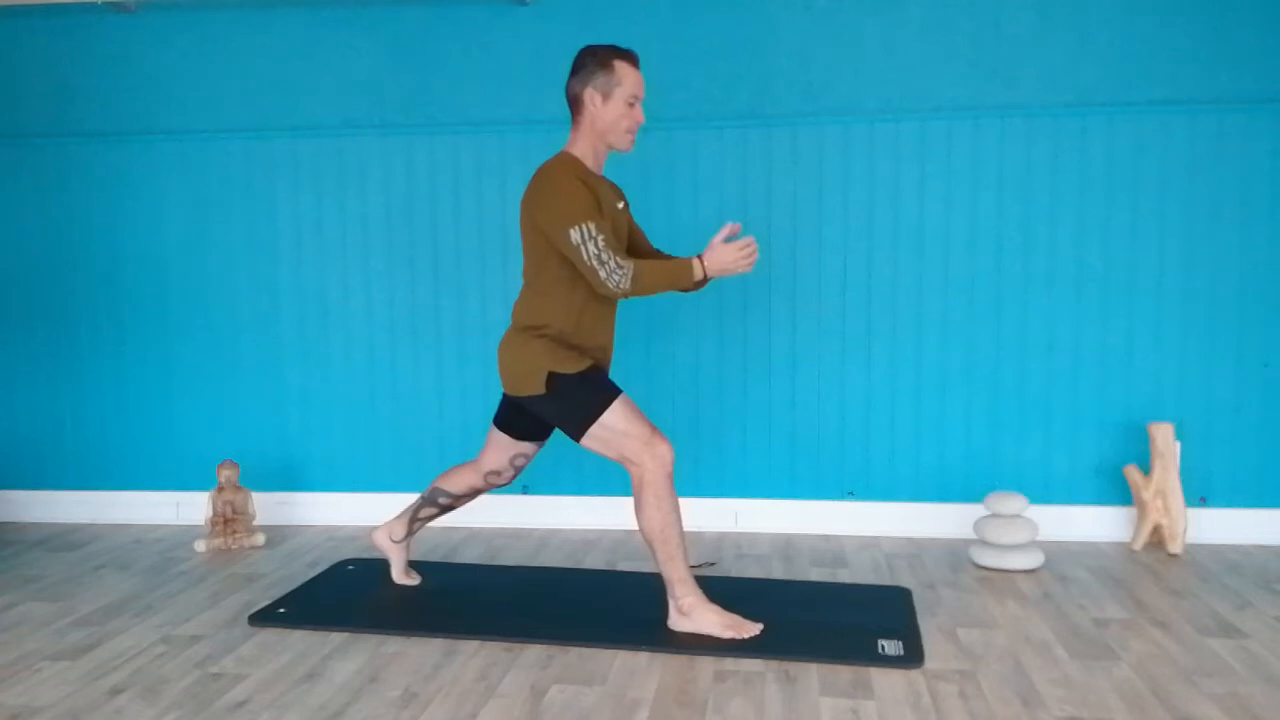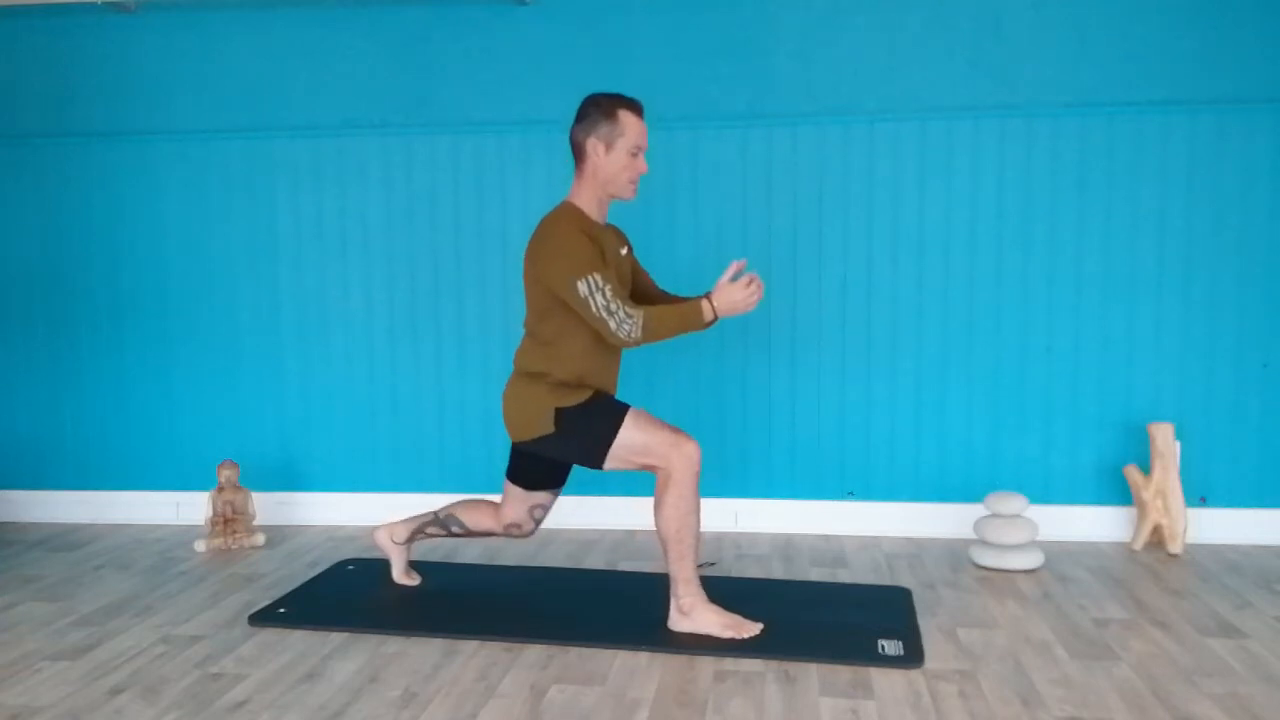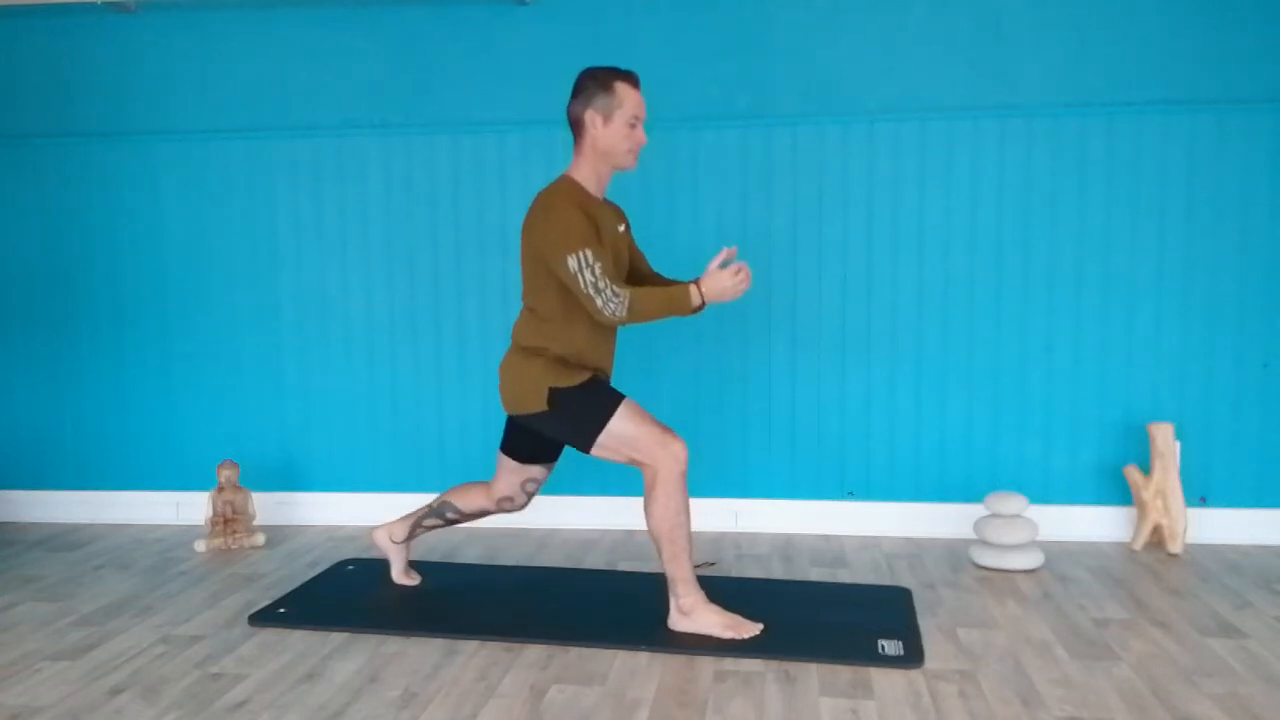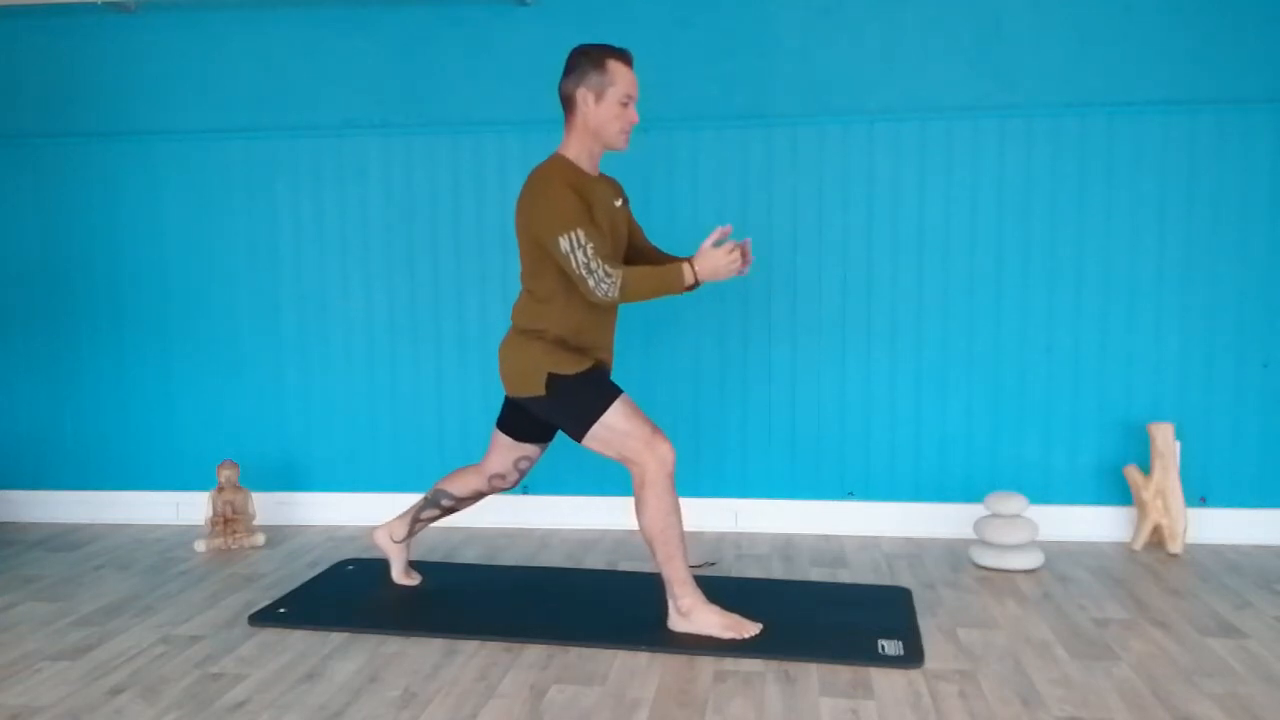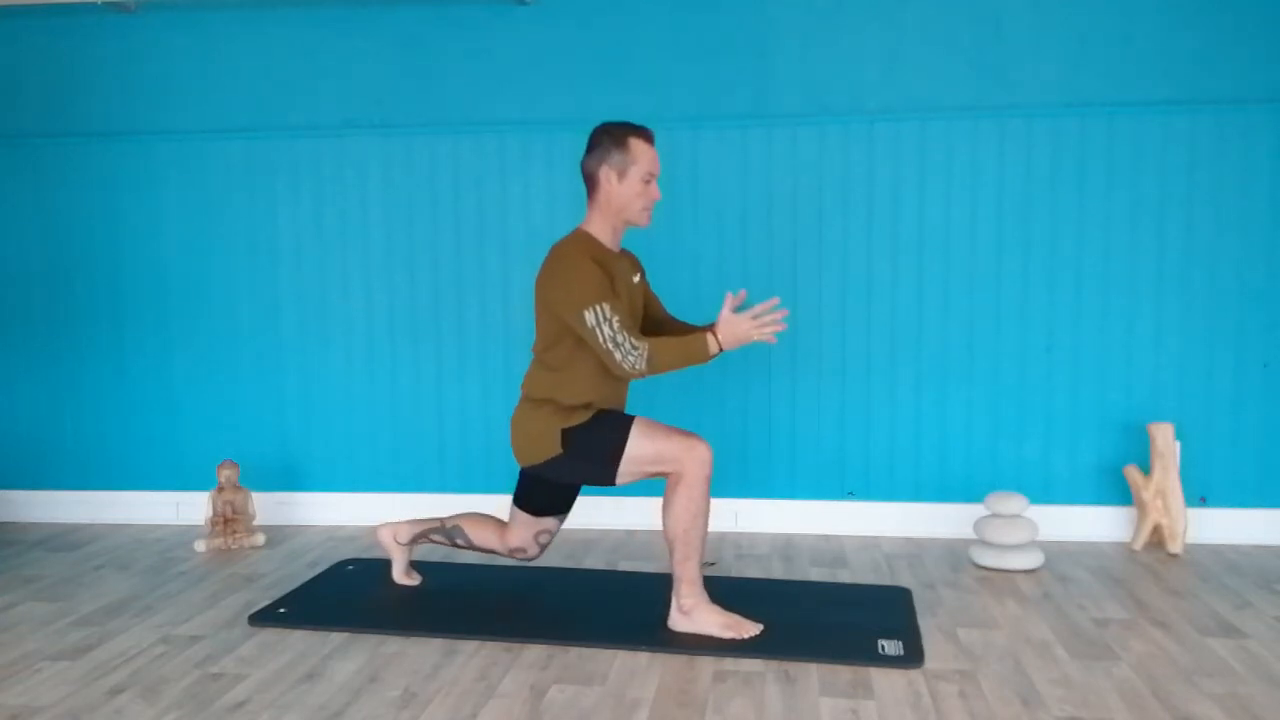
dt=1s
person 1, frame 1
left shoulder: (605, 192)
right shoulder: (559, 185)
left elbow: (648, 263)
right elbow: (613, 277)
left wrist: (703, 264)
right wrist: (702, 267)
left hip: (554, 359)
right hip: (547, 359)
left knee: (491, 470)
right knee: (653, 454)
left ankle: (397, 532)
right ankle: (687, 606)
person 1, frame 2
left shoulder: (611, 239)
right shoulder: (562, 238)
left elbow: (654, 304)
right elbow: (623, 326)
left wrist: (710, 300)
right wrist: (712, 308)
left hip: (553, 401)
right hip: (550, 404)
left knee: (511, 521)
right knee: (680, 454)
left ankle: (399, 535)
right ankle: (688, 605)
person 1, frame 3
left shoulder: (609, 215)
right shoulder: (559, 211)
left elbow: (646, 285)
right elbow: (611, 305)
left wrist: (700, 287)
right wrist: (700, 294)
left hip: (554, 379)
right hip: (547, 379)
left knee: (504, 496)
right knee: (667, 453)
left ankle: (398, 533)
right ankle: (687, 605)
person 1, frame 4
left shoulder: (606, 191)
right shoulder: (552, 189)
left elbow: (643, 259)
right elbow: (602, 284)
left wrist: (705, 262)
right wrist: (695, 272)
left hip: (555, 360)
right hip: (548, 362)
left knee: (496, 474)
right knee: (654, 454)
left ankle: (397, 533)
right ankle: (686, 606)
person 1, frame 5
left shoulder: (624, 265)
right shoulder: (574, 265)
left elbow: (662, 330)
right elbow: (628, 358)
left wrist: (715, 330)
right wrist: (717, 341)
left hip: (564, 427)
right hip: (556, 427)
left knee: (519, 545)
right knee: (691, 456)
left ankle: (401, 535)
right ankle: (689, 605)
